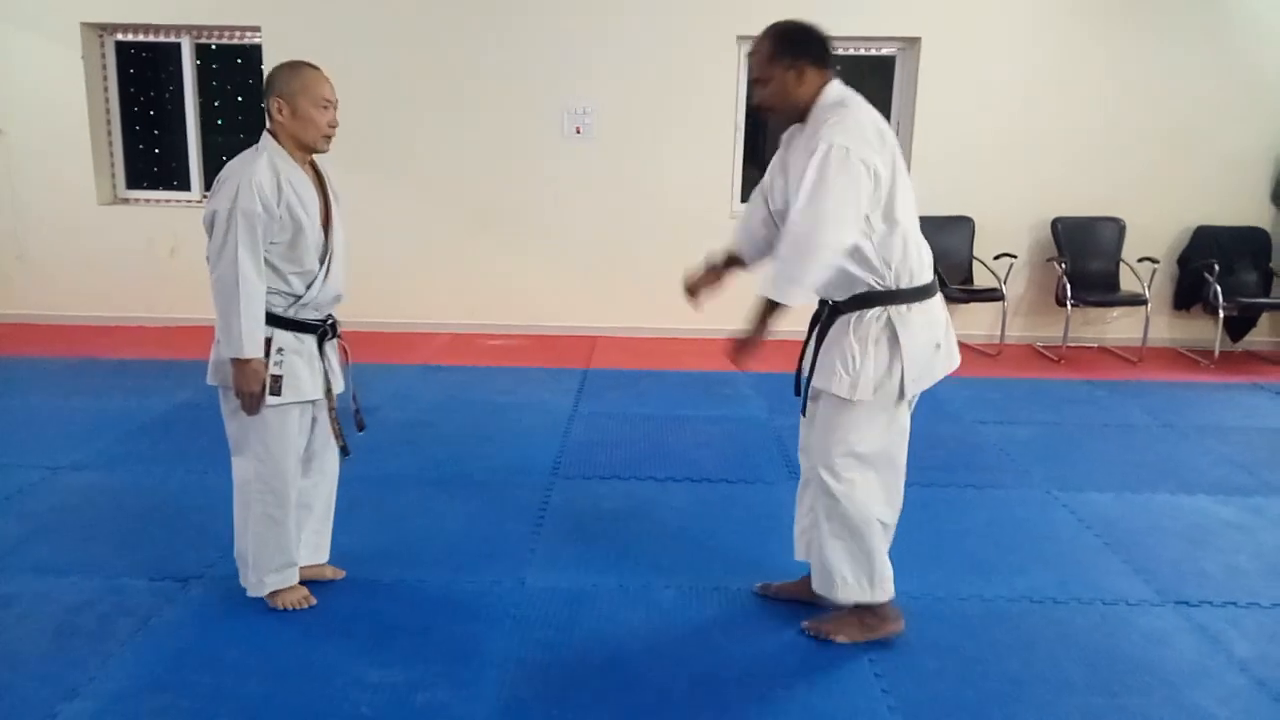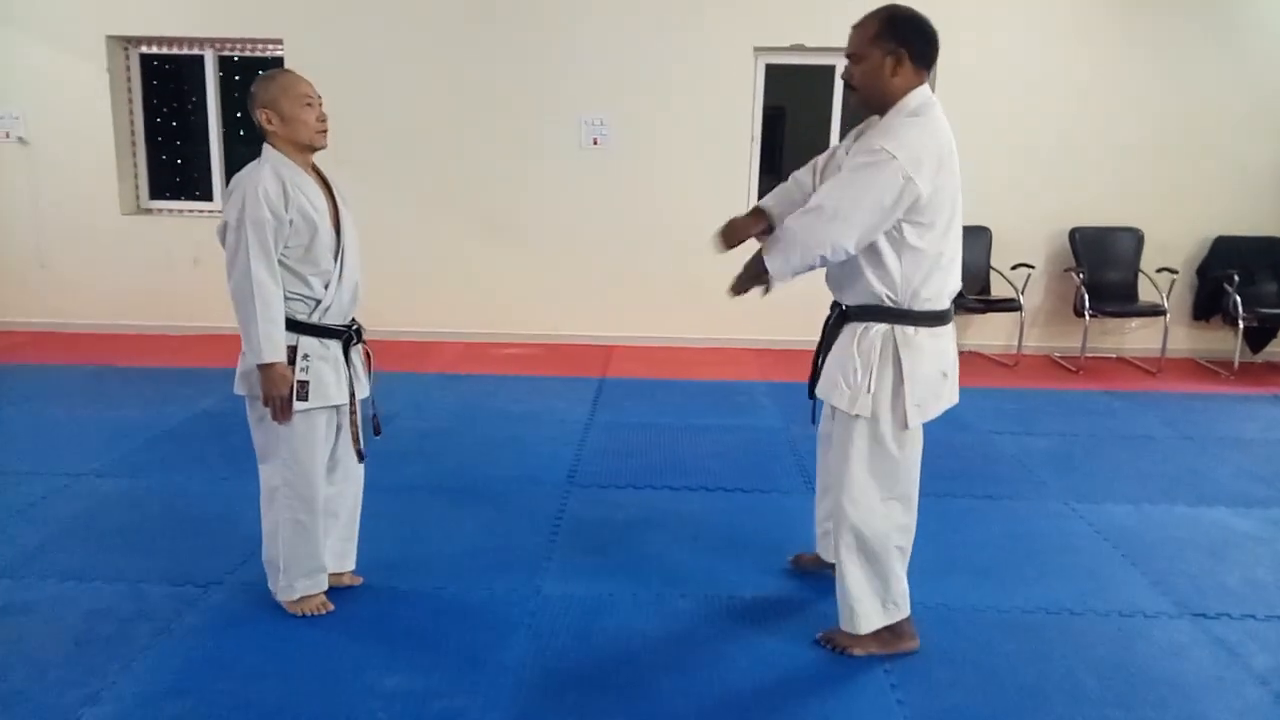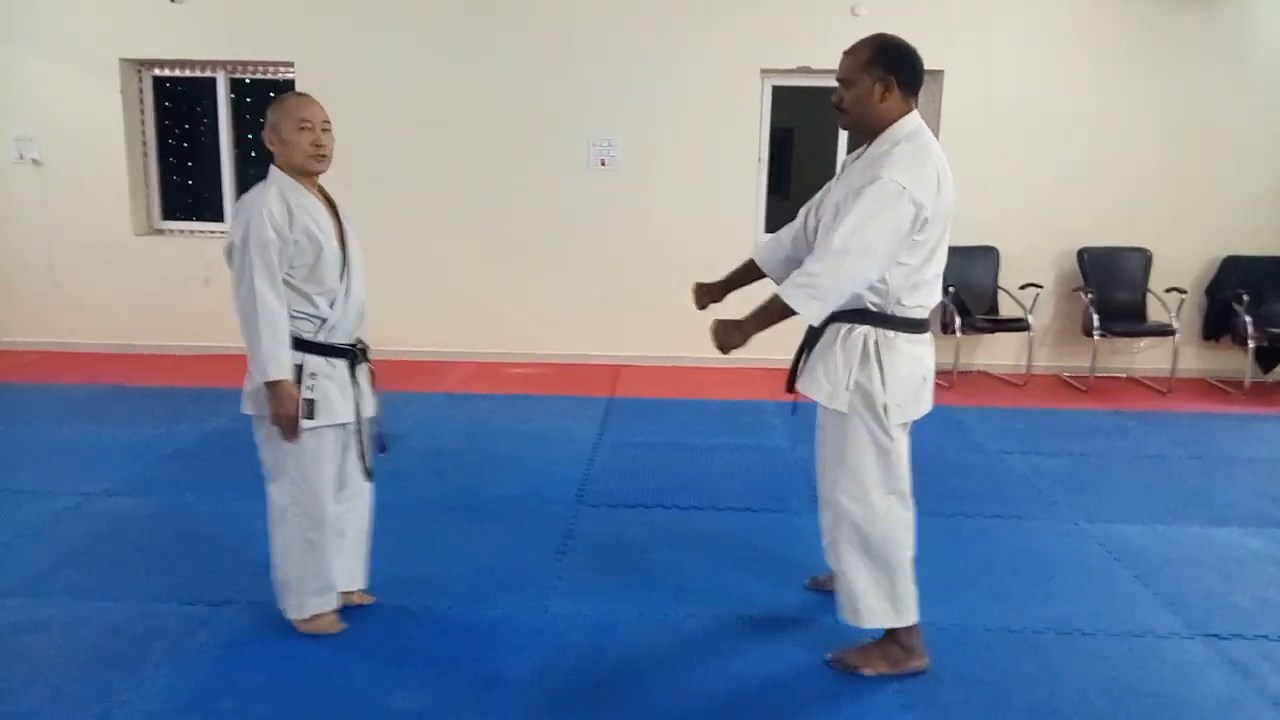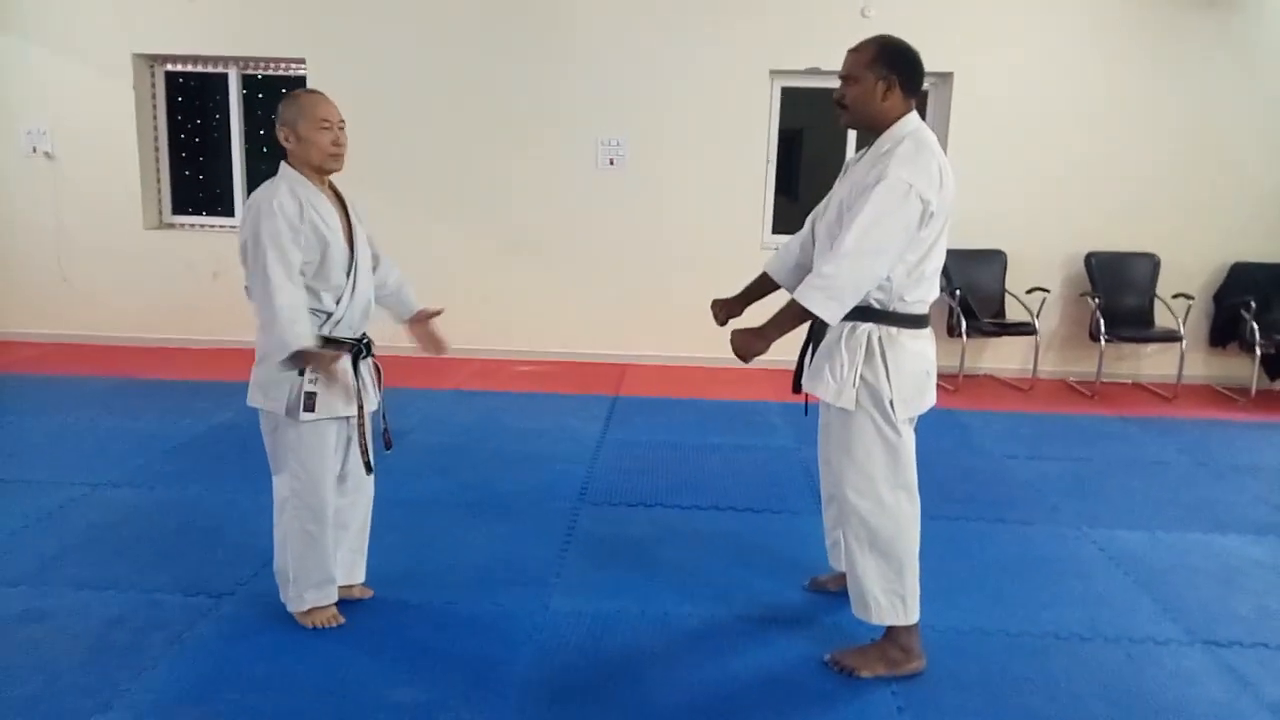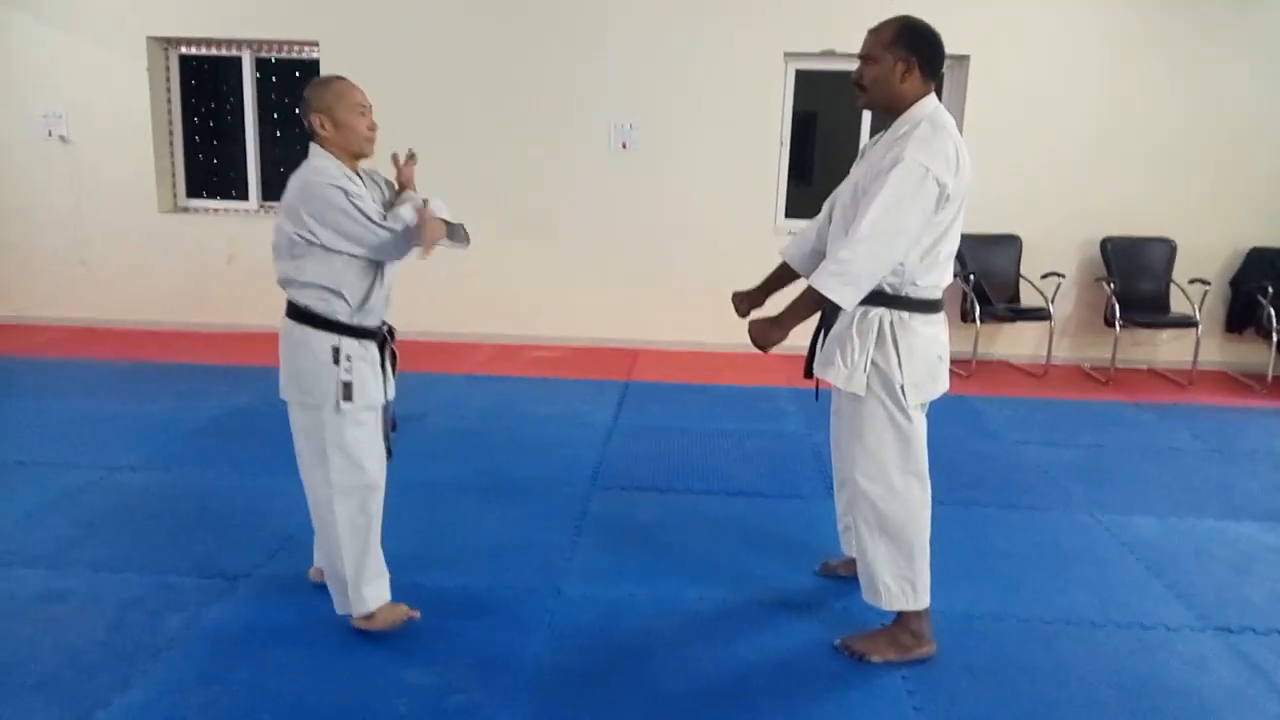
dt=0.5s
person 1, frame 1
left shoulder: (842, 134)
right shoulder: (809, 131)
left elbow: (813, 244)
right elbow: (769, 217)
left wrist: (759, 325)
right wrist: (719, 267)
left hip: (885, 328)
right hip: (857, 320)
left knee: (846, 466)
right knee: (826, 458)
left ankle: (875, 608)
right ankle: (826, 576)
person 1, frame 2
left shoulder: (906, 147)
right shoulder: (884, 129)
left elbow: (819, 234)
right elbow: (807, 189)
left wrist: (756, 269)
right wrist: (755, 221)
left hip: (890, 344)
right hip: (870, 331)
left knee: (869, 482)
right knee: (843, 459)
left ankle: (888, 623)
right ankle: (841, 555)
person 1, frame 3
left shoulder: (906, 165)
right shoulder: (874, 157)
left elbow: (836, 265)
right elbow: (802, 235)
left wrist: (747, 327)
right wrist: (723, 286)
left hip: (874, 351)
right hip: (854, 342)
left knee: (869, 488)
right knee: (848, 478)
left ankle: (902, 640)
right ankle: (856, 573)
person 1, frame 4
left shoulder: (910, 162)
right shoulder: (876, 156)
left elbow: (850, 266)
right elbow: (811, 242)
left wrist: (765, 334)
right wrist: (740, 300)
left hip: (878, 349)
right hip: (855, 343)
left knee: (875, 485)
right knee: (847, 473)
left ankle: (901, 640)
right ankle: (854, 569)
person 1, frame 5
left shoulder: (926, 145)
right shoulder: (896, 138)
left elbow: (864, 252)
right elbow: (828, 228)
left wrist: (783, 322)
right wrist: (762, 291)
left hip: (891, 334)
right hip: (867, 326)
left knee: (887, 472)
right knee: (859, 459)
left ankle: (912, 625)
right ankle: (865, 555)
person 2, frame 1
left shoulder: (314, 176)
right shoulder: (250, 177)
right elbow: (235, 273)
right wrist: (245, 358)
left hip: (313, 345)
right hip: (269, 350)
left knee: (317, 460)
right knee: (271, 469)
left ankle: (304, 556)
right ankle: (271, 576)
person 2, frame 2
left shoulder: (317, 181)
right shoulder: (259, 186)
right elbow: (254, 281)
right wrist: (270, 363)
left hip: (336, 350)
right hip: (295, 357)
left knee: (342, 467)
right knee: (297, 475)
left ankle: (329, 563)
right ankle: (296, 581)
person 2, frame 3
left shoulder: (325, 203)
right shoulder: (265, 207)
right elbow: (261, 300)
right wrist: (277, 381)
left hip: (343, 370)
right hip: (302, 375)
left knee: (350, 484)
right knee: (305, 494)
left ankle: (341, 582)
right ankle: (307, 601)
person 2, frame 4
left shoulder: (339, 200)
right shoulder: (274, 204)
left elbow: (372, 267)
right elbow: (276, 288)
left wrist: (412, 314)
right wrist: (309, 354)
left hip: (352, 359)
right hip: (306, 367)
left knee: (354, 477)
right knee: (307, 485)
left ankle: (342, 574)
right ankle: (307, 593)
person 2, frame 5
left shoulder: (364, 181)
right shoulder: (317, 187)
left elbow: (403, 224)
right elbow: (388, 240)
left wrist: (423, 219)
right wrist: (409, 205)
left hip: (359, 345)
right hip: (325, 350)
left knee: (364, 466)
right knee: (345, 475)
left ankle: (333, 562)
right ankle: (363, 599)
